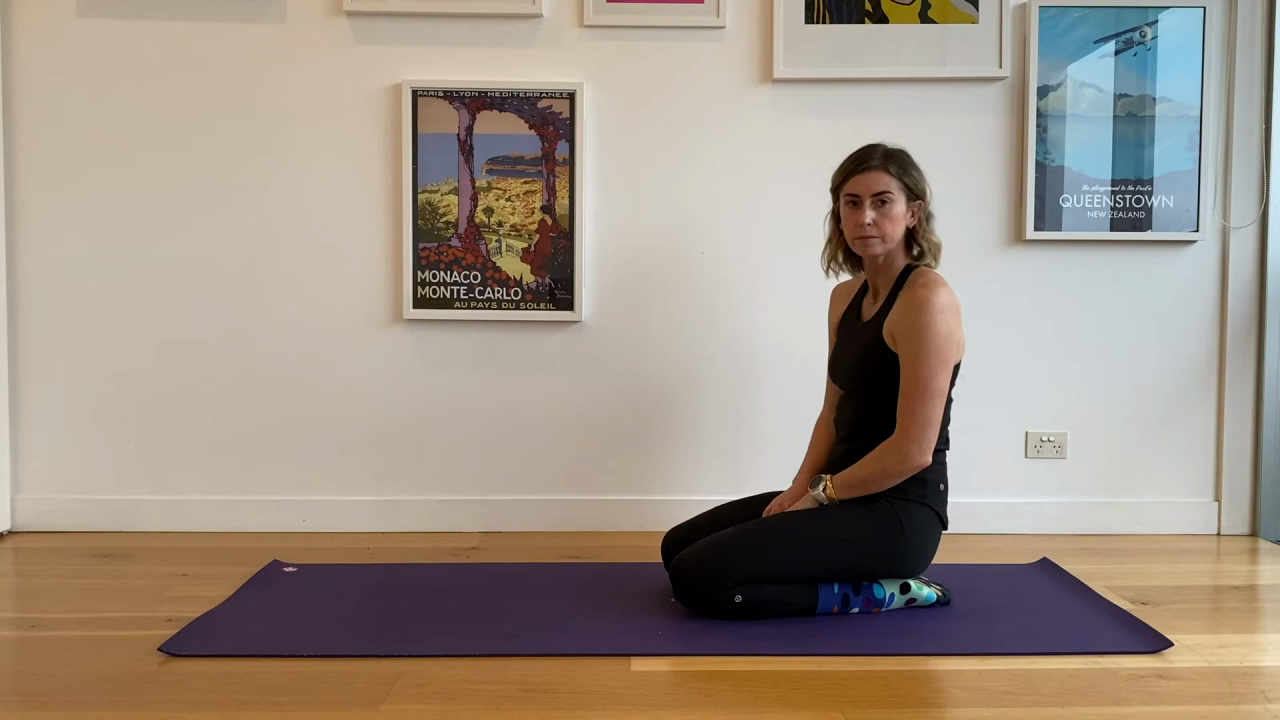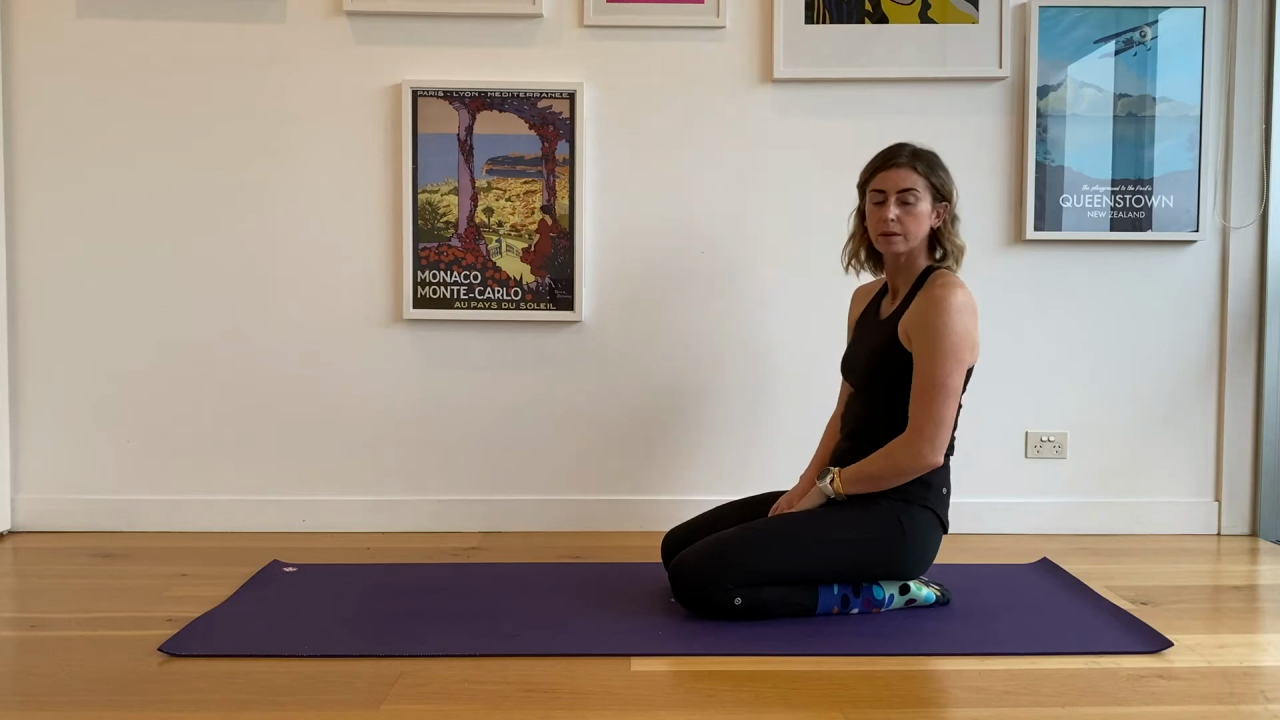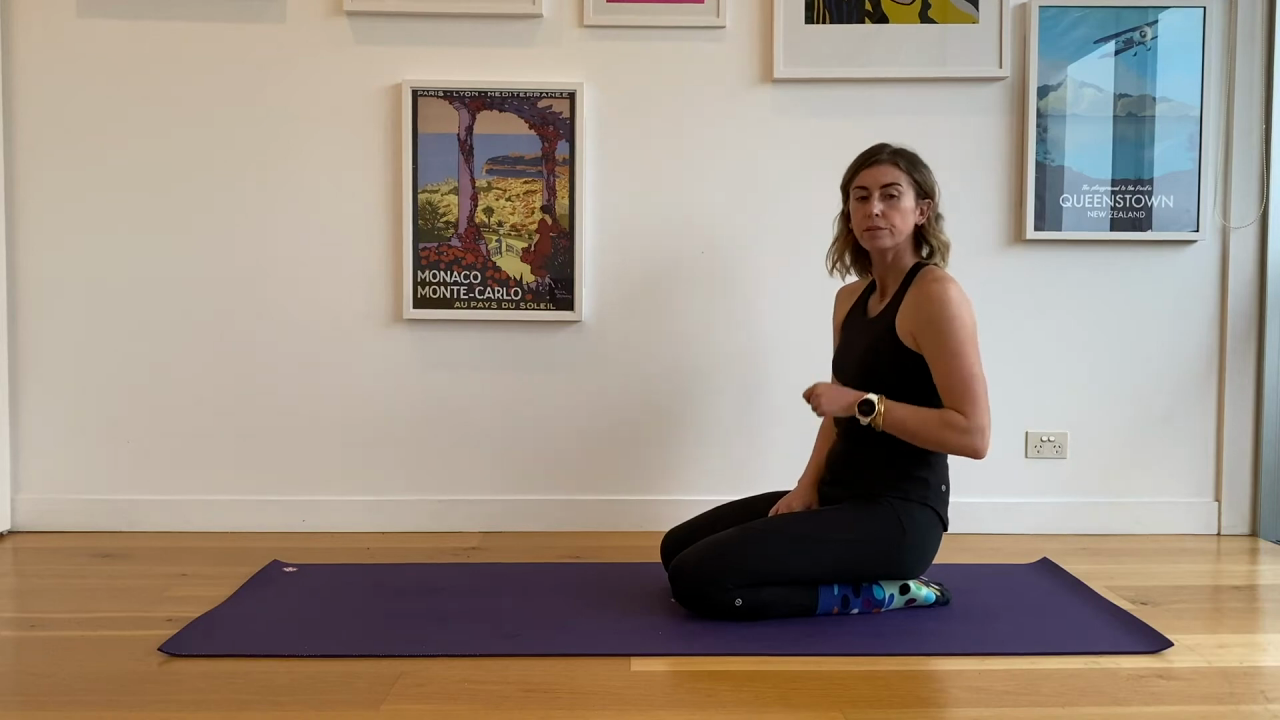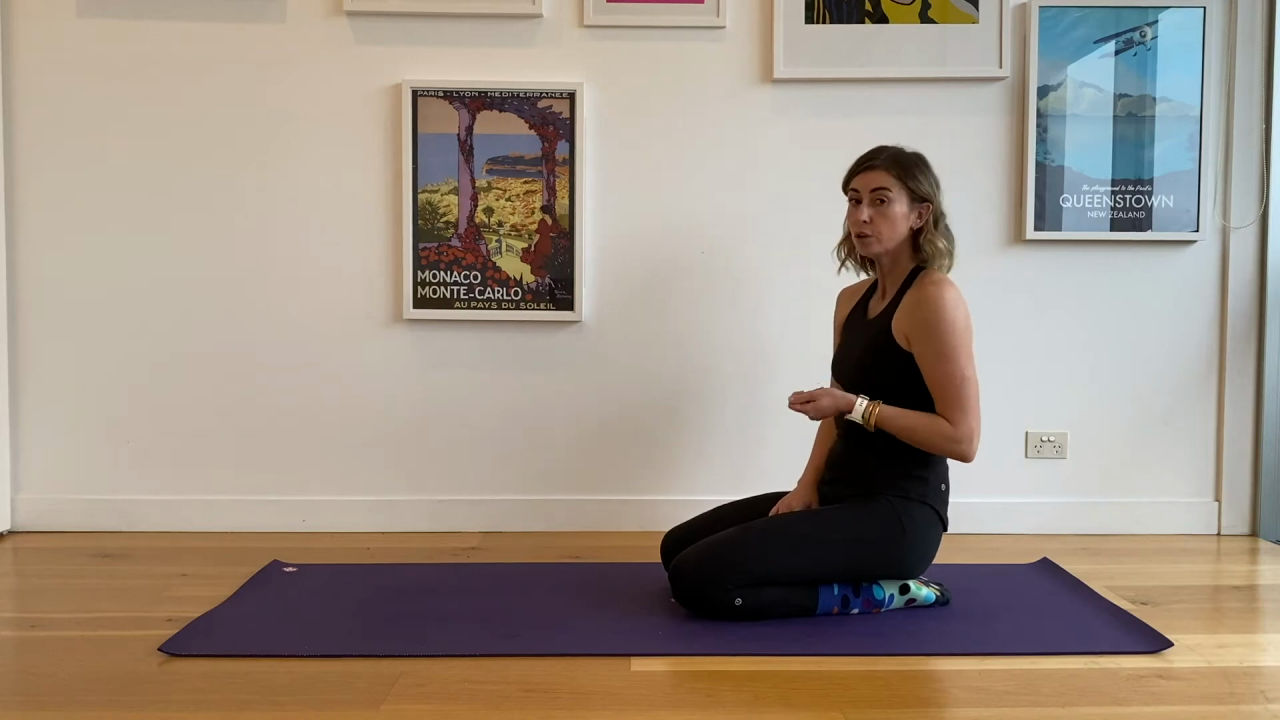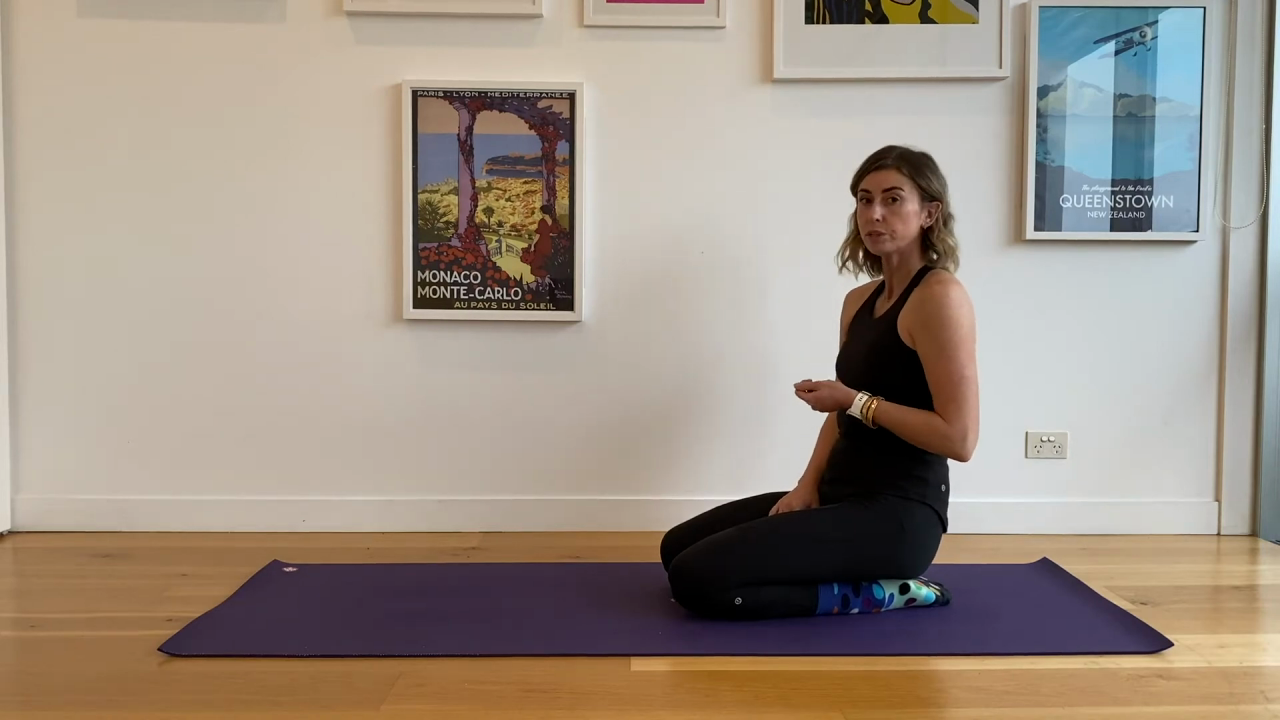
dt=0.4s
person 1, frame 1
left shoulder: (927, 299)
right shoulder: (845, 297)
left elbow: (913, 449)
left wrist: (818, 496)
right wrist: (800, 488)
left hip: (897, 515)
right hip: (847, 497)
left knee: (698, 577)
right knee: (678, 548)
left ankle: (885, 594)
right ankle: (872, 582)
person 1, frame 2
left shoulder: (944, 300)
right shoulder: (866, 298)
left elbow: (926, 448)
left wrist: (824, 488)
right wrist: (807, 486)
left hip: (898, 518)
right hip: (850, 497)
left knee: (696, 578)
right knee: (679, 548)
left ankle: (877, 595)
right ankle: (872, 583)
person 1, frame 3
left shoulder: (936, 295)
right shoulder: (850, 298)
left elbow: (973, 435)
left wrist: (864, 404)
right wrist: (807, 486)
left hip: (897, 516)
right hip: (842, 495)
left knee: (697, 579)
right knee: (678, 548)
left ankle: (879, 596)
right ankle: (871, 583)
person 1, frame 4
left shoulder: (934, 298)
right shoulder: (852, 299)
left elbow: (962, 437)
left wrist: (857, 407)
right wrist: (807, 486)
left hip: (898, 515)
right hip: (842, 495)
left knee: (699, 579)
right knee: (679, 548)
left ankle: (883, 593)
right ankle: (871, 583)
person 1, frame 5
left shoulder: (939, 297)
right shoulder: (859, 300)
left elbow: (959, 437)
left wrist: (856, 401)
right wrist: (807, 485)
left hip: (898, 515)
right hip: (843, 495)
left knee: (697, 578)
right knee: (678, 548)
left ankle: (880, 594)
right ankle: (873, 581)
